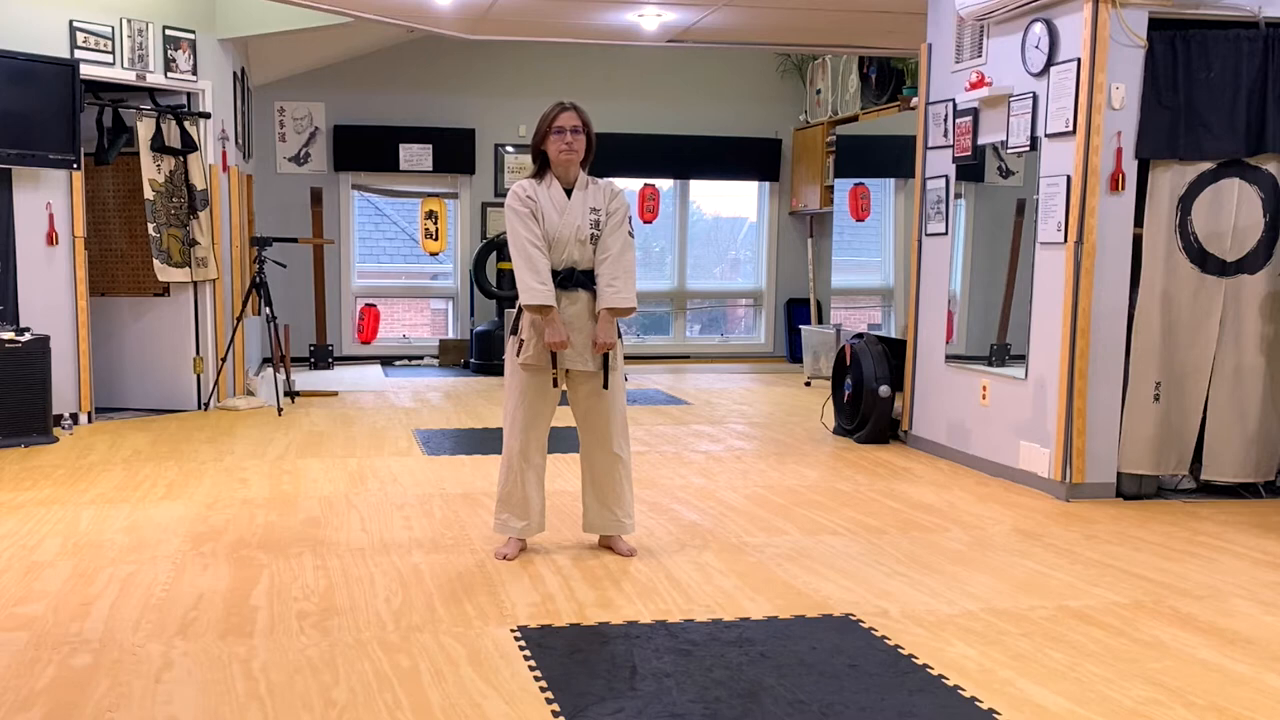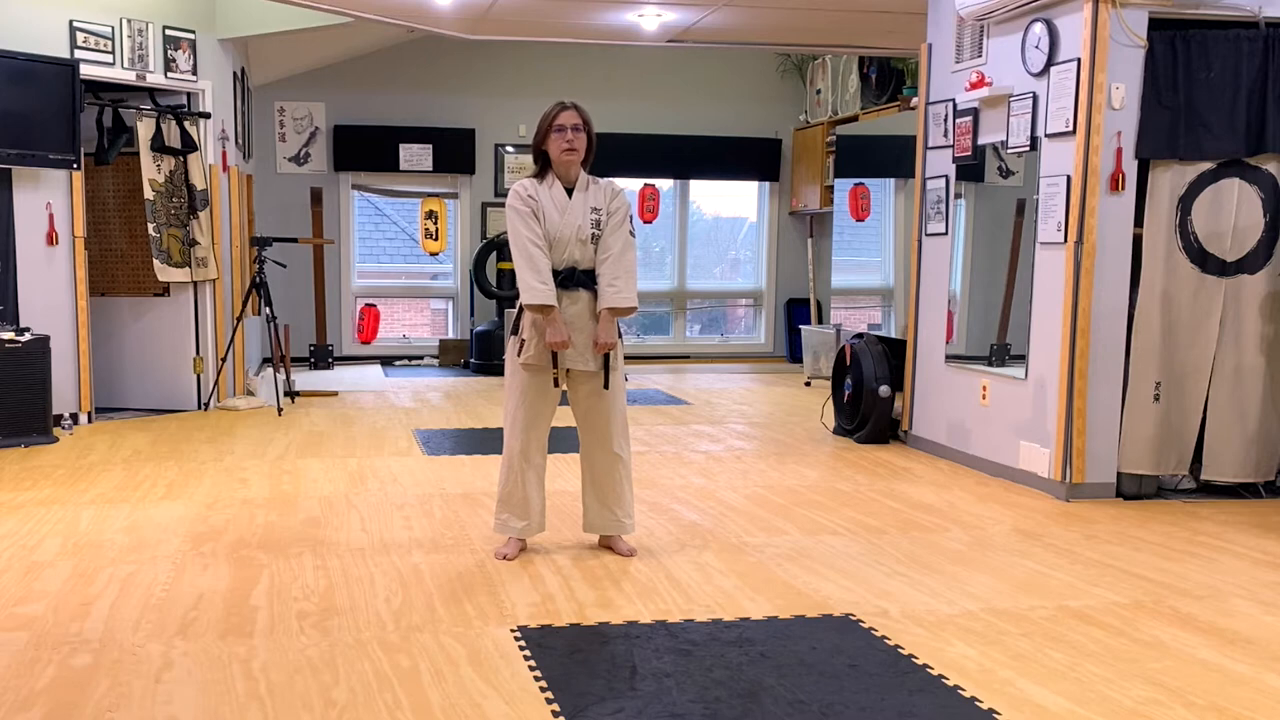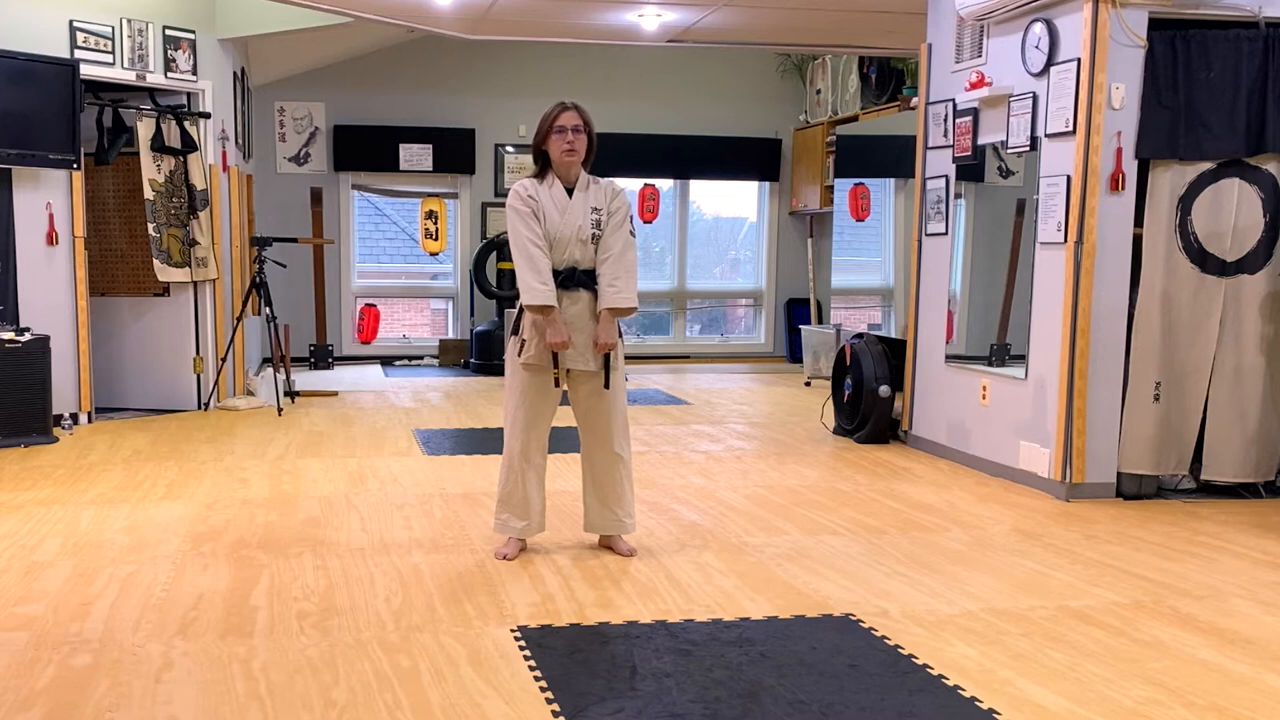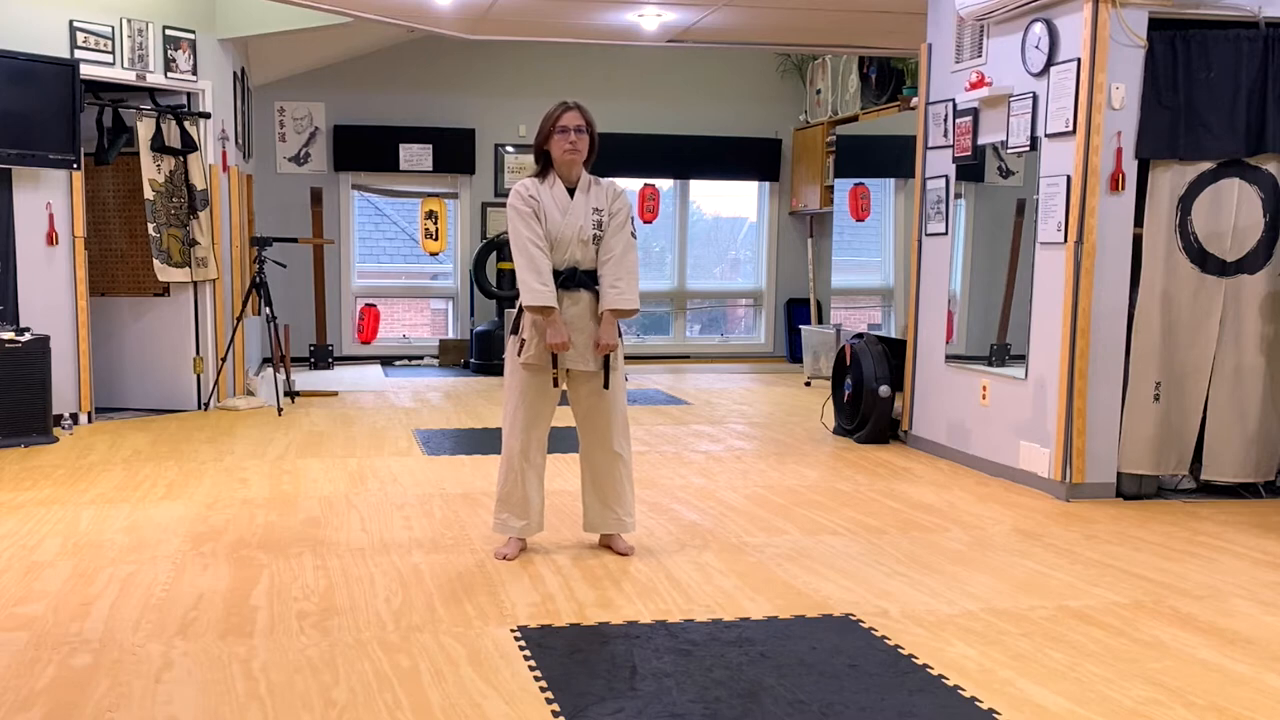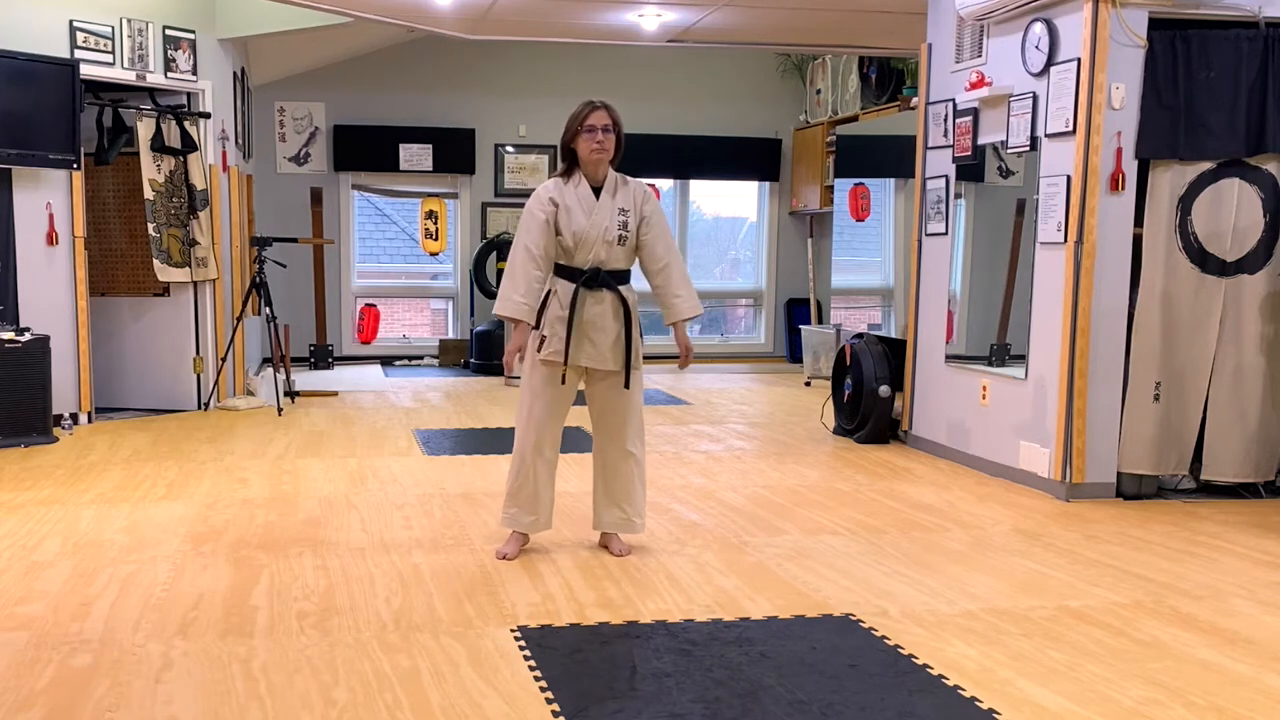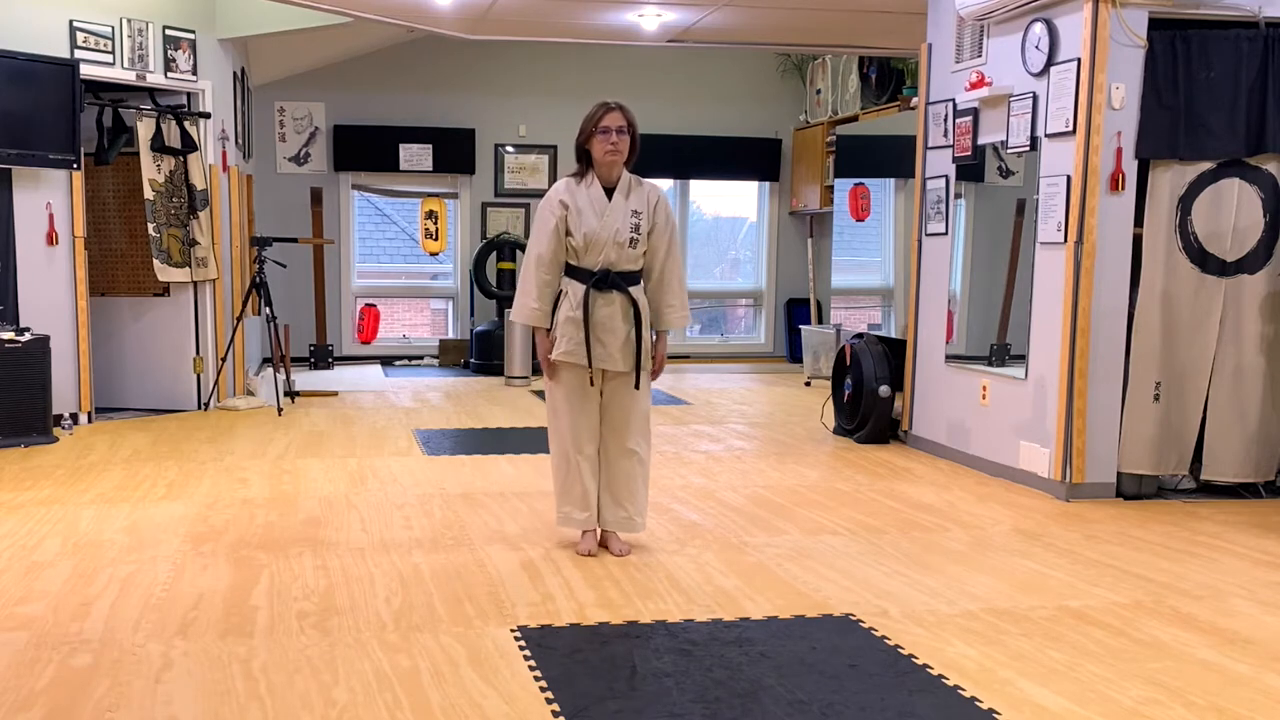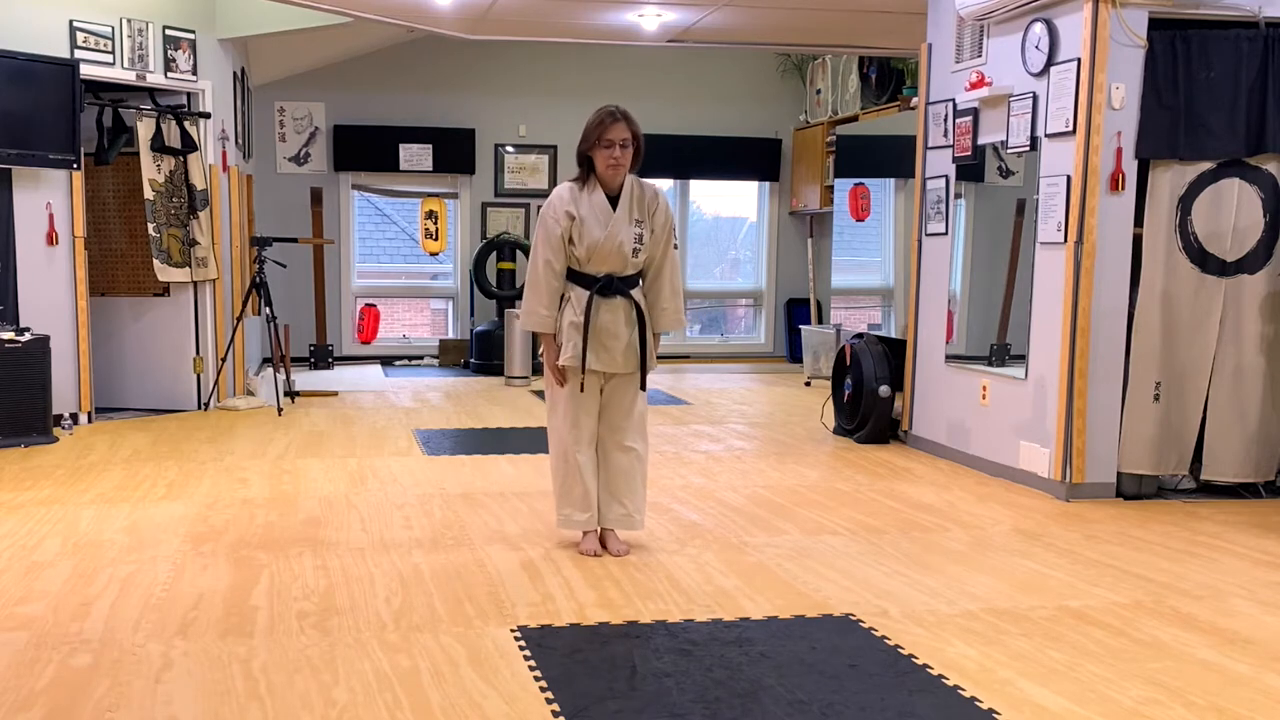
dt=0.4s
person 1, frame 1
left shoulder: (609, 197)
right shoulder: (524, 195)
left elbow: (615, 261)
right elbow: (530, 261)
left wrist: (606, 321)
right wrist: (551, 321)
left hip: (595, 318)
right hip: (538, 320)
left knee: (606, 430)
right knee: (525, 431)
left ankle: (609, 527)
right ankle: (518, 529)
person 1, frame 2
left shoulder: (610, 196)
right shoulder: (525, 194)
left elbow: (616, 261)
right elbow: (532, 261)
left wrist: (606, 321)
right wrist: (552, 321)
left hip: (595, 318)
right hip: (539, 319)
left knee: (606, 430)
right knee: (525, 431)
left ankle: (609, 527)
right ankle: (518, 529)
person 1, frame 3
left shoulder: (611, 196)
right shoulder: (525, 194)
left elbow: (617, 261)
right elbow: (532, 261)
left wrist: (607, 322)
right wrist: (553, 322)
left hip: (596, 318)
right hip: (540, 319)
left knee: (607, 430)
right knee: (525, 431)
left ankle: (609, 528)
right ankle: (518, 529)
person 1, frame 4
left shoulder: (611, 196)
right shoulder: (527, 194)
left elbow: (619, 260)
right elbow: (532, 260)
left wrist: (610, 320)
right wrist: (552, 320)
left hip: (595, 318)
right hip: (540, 320)
left knee: (607, 431)
right knee: (524, 430)
left ankle: (608, 526)
right ankle: (517, 529)
person 1, frame 5
left shoulder: (638, 196)
right shoulder: (551, 195)
left elbow: (662, 261)
right elbow: (529, 260)
left wrist: (679, 326)
right wrist: (521, 327)
left hip: (616, 319)
right hip: (561, 318)
left knee: (620, 432)
right knee: (537, 428)
left ankle: (611, 527)
right ankle: (523, 526)
person 1, frame 6
left shoulder: (651, 199)
right shoulder: (563, 195)
left elbow: (664, 269)
right elbow: (542, 266)
left wrist: (662, 335)
right wrist: (541, 332)
left hip: (628, 320)
right hip: (574, 319)
left knee: (627, 432)
right knee: (575, 430)
left ankle: (612, 525)
right ankle: (585, 523)
person 1, frame 7
left shoulder: (653, 202)
right shoulder: (564, 201)
left elbow: (661, 272)
right elbow: (547, 272)
left wrist: (655, 335)
right wrist: (548, 337)
left hip: (628, 324)
right hip: (576, 323)
left knee: (625, 431)
right knee: (574, 430)
left ankle: (611, 525)
right ankle: (586, 525)
